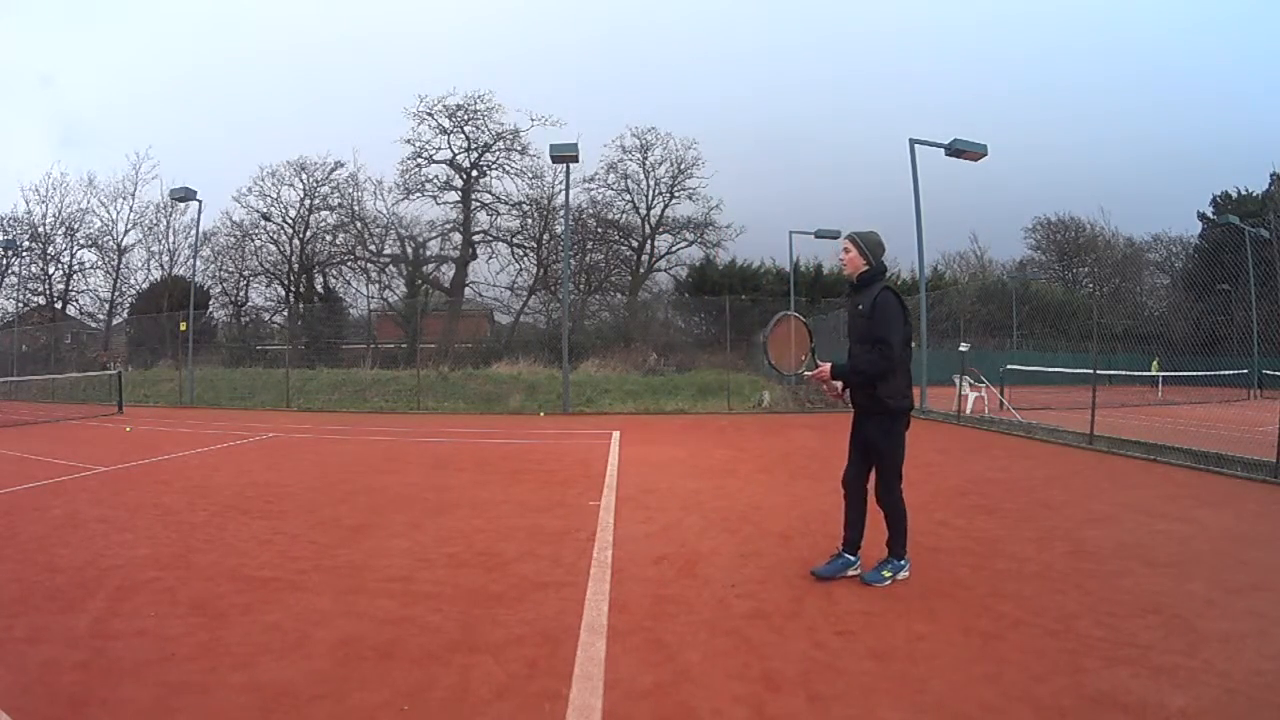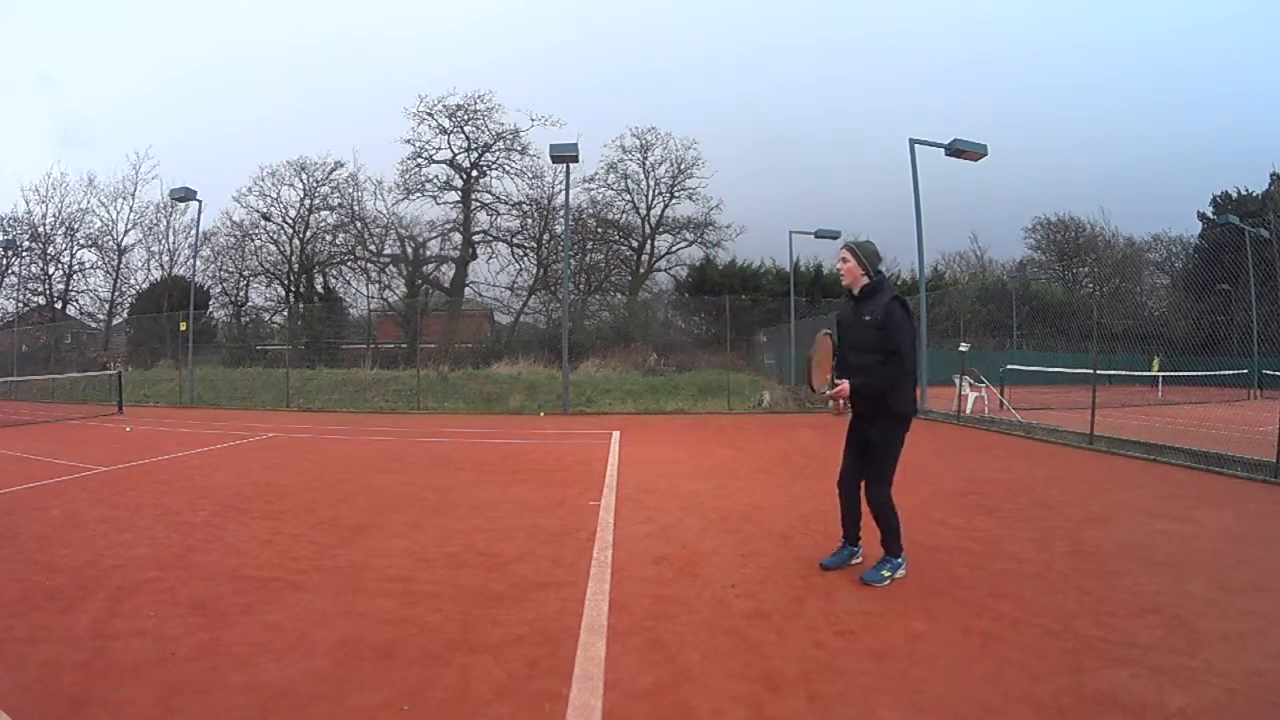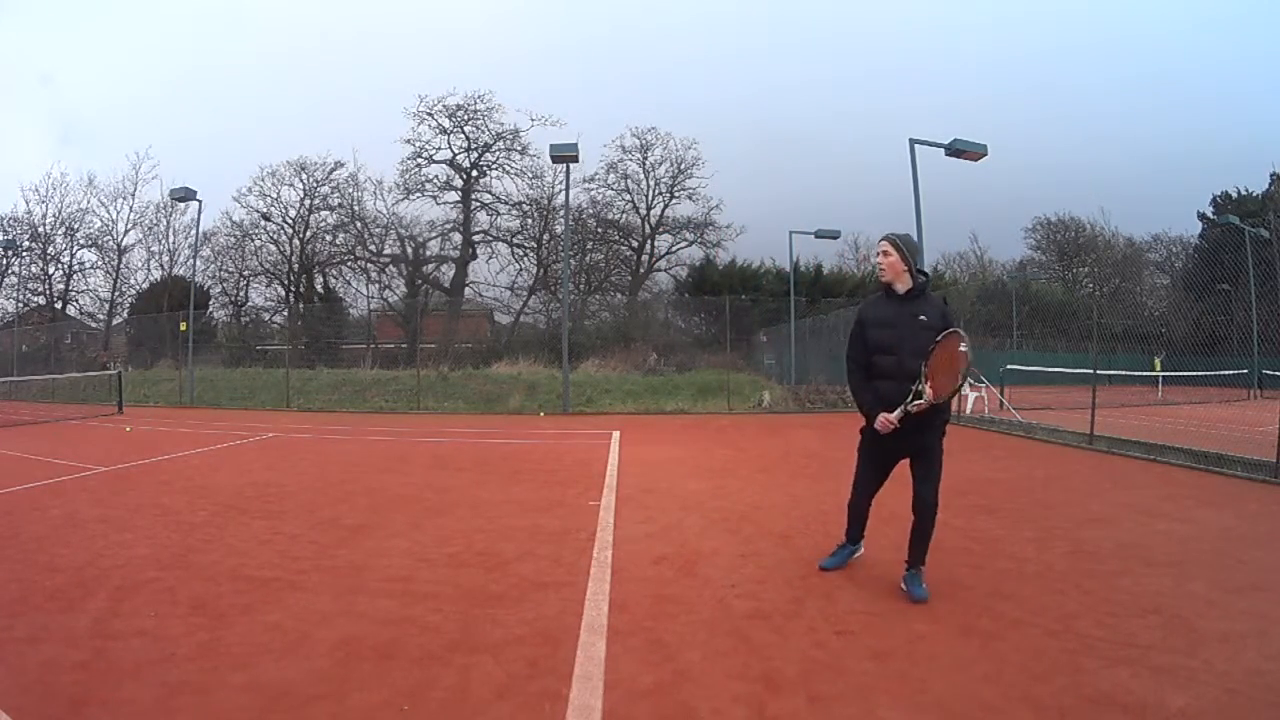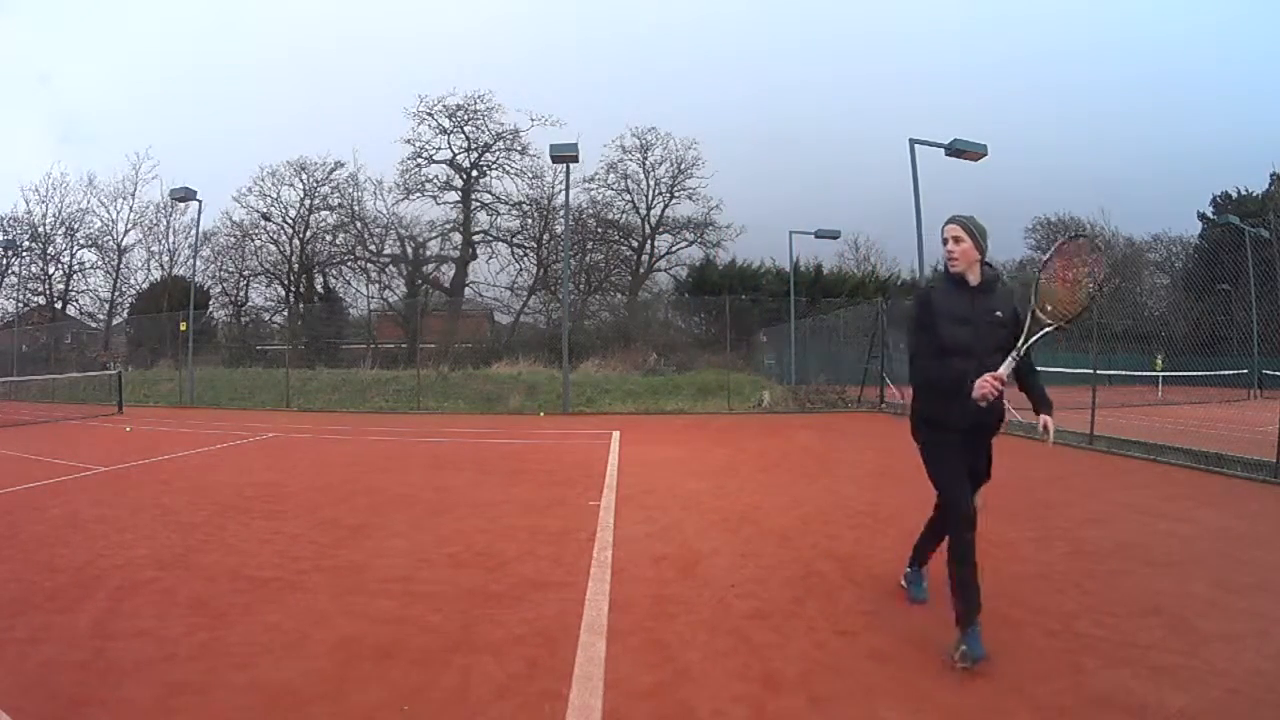
dt=0.4s
person 1, frame 1
left shoulder: (884, 298)
right shoulder: (859, 296)
left elbow: (886, 358)
left wrist: (837, 371)
right wrist: (842, 379)
left hip: (887, 409)
right hip: (865, 407)
left knee: (888, 487)
right knee: (853, 482)
left ankle: (898, 560)
right ankle: (849, 555)
person 1, frame 2
left shoulder: (890, 307)
right shoulder: (848, 310)
left elbow: (901, 366)
left wrist: (856, 387)
right wrist: (843, 389)
left hip: (891, 413)
right hip: (863, 412)
left knee: (876, 488)
right knee: (847, 481)
left ankle: (894, 557)
right ankle: (851, 547)
person 1, frame 3
left shoulder: (935, 308)
right shoulder: (870, 310)
right elbow: (855, 367)
right wrist: (871, 410)
left hip: (927, 425)
right hip: (882, 422)
left knee: (925, 500)
right knee: (862, 492)
left ankle: (914, 571)
right ankle: (852, 544)
person 1, frame 4
left shoulder: (1004, 302)
right shoulder: (930, 297)
left elbow: (1023, 364)
right elbow: (921, 367)
left wrist: (1042, 406)
right wrist: (966, 387)
left hip: (980, 428)
right hip: (939, 427)
left knee: (949, 512)
right knee: (962, 518)
left ankle: (915, 568)
right ankle: (968, 627)
